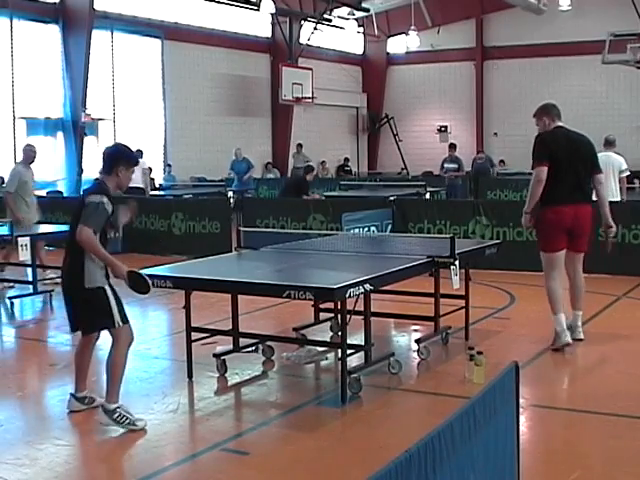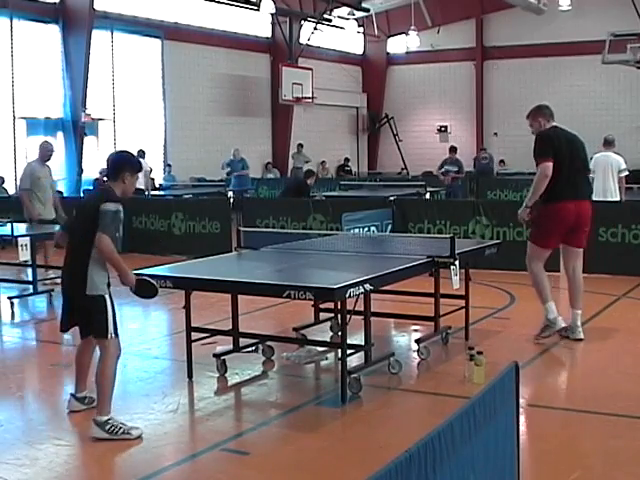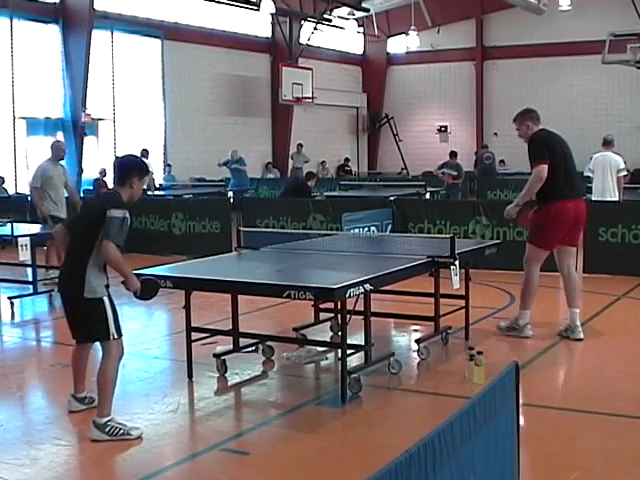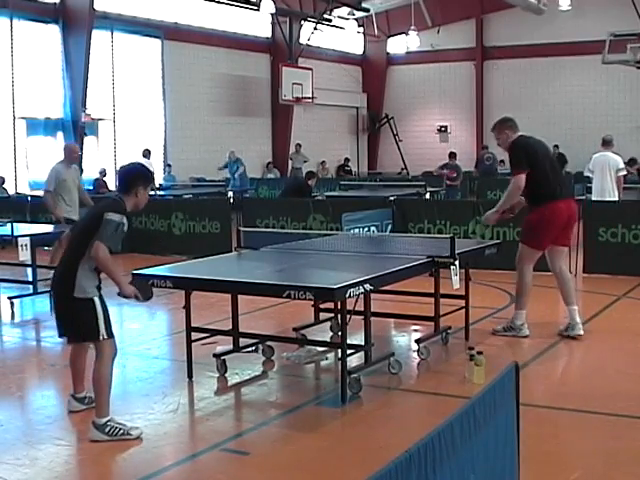
dt=0.2s
person 1, frame 1
left shoulder: (96, 193)
right shoulder: (100, 196)
right elbow: (83, 235)
left wrist: (118, 220)
right wrist: (113, 263)
left hip: (74, 275)
right hip: (90, 277)
left knee: (89, 334)
right knee: (123, 335)
left ankle: (79, 395)
right ankle: (112, 406)
person 1, frame 2
left shoulder: (92, 198)
right shoulder: (112, 203)
left elbow: (62, 235)
right elbow: (103, 243)
right wrist: (124, 271)
left hip: (73, 279)
right hip: (92, 283)
left knee: (90, 337)
right knee: (111, 348)
left ankle: (80, 395)
right ankle: (103, 419)
person 1, frame 3
left shoulder: (95, 202)
right shoulder: (118, 209)
left elbow: (60, 232)
right elbow: (109, 250)
right wrist: (130, 278)
left hip: (70, 280)
right hip: (90, 286)
left knee: (85, 340)
right knee: (113, 349)
left ankle: (79, 396)
right ankle: (103, 422)
person 1, frame 4
left shoulder: (104, 207)
right shoulder: (117, 213)
left elbow: (70, 238)
right elbow: (99, 252)
right wrist: (122, 283)
left hip: (64, 281)
right hip: (81, 286)
left knee: (81, 340)
right knee: (106, 349)
left ankle: (79, 395)
right ankle: (102, 422)
person 2, frame 1
left shoulder: (544, 139)
right shoulder: (585, 141)
left elbow: (540, 177)
right elbow: (599, 182)
left wrist: (527, 211)
right wrist: (607, 218)
left hip: (553, 212)
right hip: (582, 211)
left knee: (552, 274)
right knee: (575, 271)
left ankle: (561, 330)
right ankle: (576, 326)
person 2, frame 2
left shoulder: (545, 137)
right shoulder: (576, 140)
left elbow: (545, 173)
left wrist: (527, 205)
left hip: (556, 207)
right hip: (582, 207)
left knee: (534, 262)
right knee: (574, 268)
left ankle: (552, 317)
right ankle: (575, 325)
person 2, frame 3
left shoulder: (538, 140)
right shoulder: (558, 139)
left elbow: (540, 175)
left wrist: (517, 204)
right wrist: (535, 206)
left hip: (555, 207)
right hip: (577, 204)
left knee: (531, 264)
right knee: (568, 267)
left ankle: (522, 323)
right ankle: (575, 325)
person 2, frame 4
left shoulder: (517, 146)
right shoulder: (536, 144)
left elbow: (518, 184)
left wrist: (497, 211)
right wrist: (517, 203)
left hip: (548, 210)
right hip: (567, 205)
left knee: (524, 263)
right knee: (559, 266)
left ankle: (518, 324)
right ankle: (574, 322)
person 3, frame 1
left shoulder: (30, 170)
right shoulder: (17, 170)
left wrist: (37, 211)
right wrist: (17, 215)
left hip: (33, 217)
right hip: (20, 219)
left knee: (39, 244)
left ankle: (45, 272)
person 3, frame 2
left shoulder: (48, 168)
right shoulder: (31, 168)
right elbow: (22, 192)
left wrist: (60, 211)
right wrist: (31, 212)
left hip: (49, 214)
right hip: (37, 216)
left knee: (49, 243)
left ankle: (48, 272)
person 3, frame 3
left shoulder: (62, 168)
right shoulder: (43, 168)
left elbow: (70, 189)
right elbow: (33, 190)
left wrist: (81, 206)
right wrist: (41, 208)
left hip: (61, 212)
right hip: (49, 213)
left knee: (53, 242)
person 3, frame 4
left shoulder: (75, 169)
right shoulder: (56, 170)
left elbow: (81, 192)
right elbow: (47, 194)
right wrist: (55, 213)
left hip: (73, 214)
right hip: (63, 215)
left knee: (61, 244)
